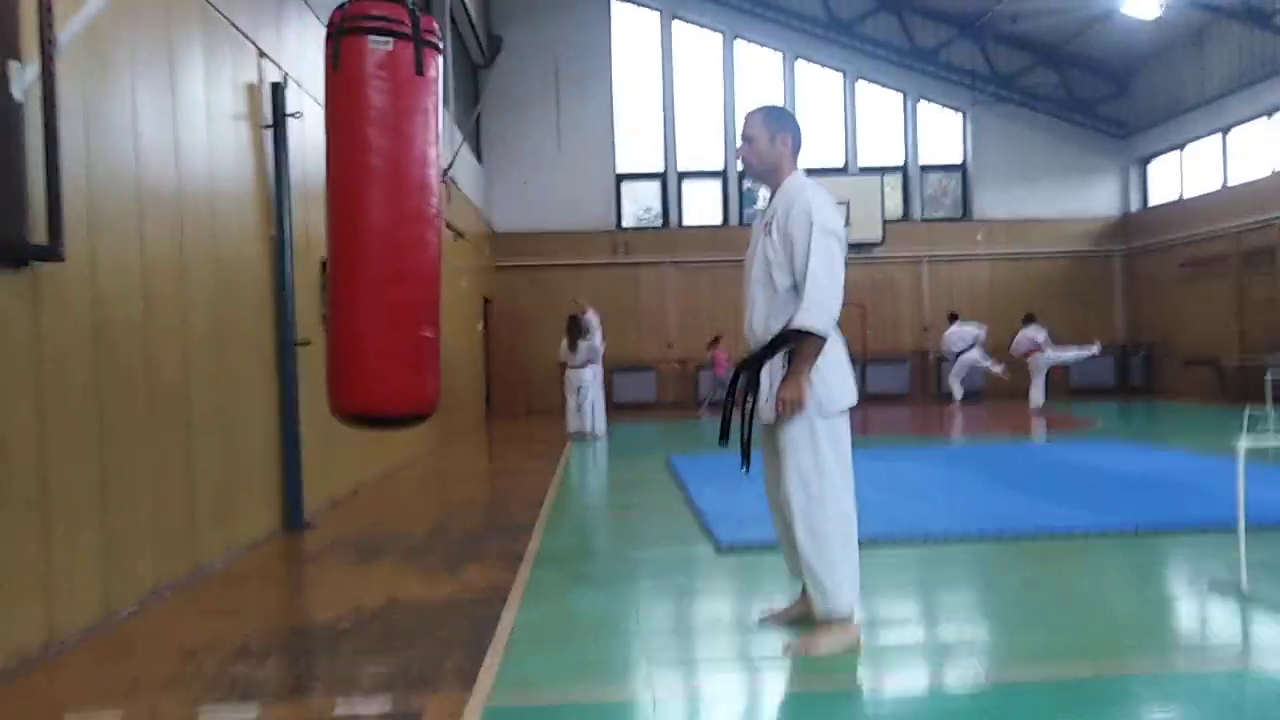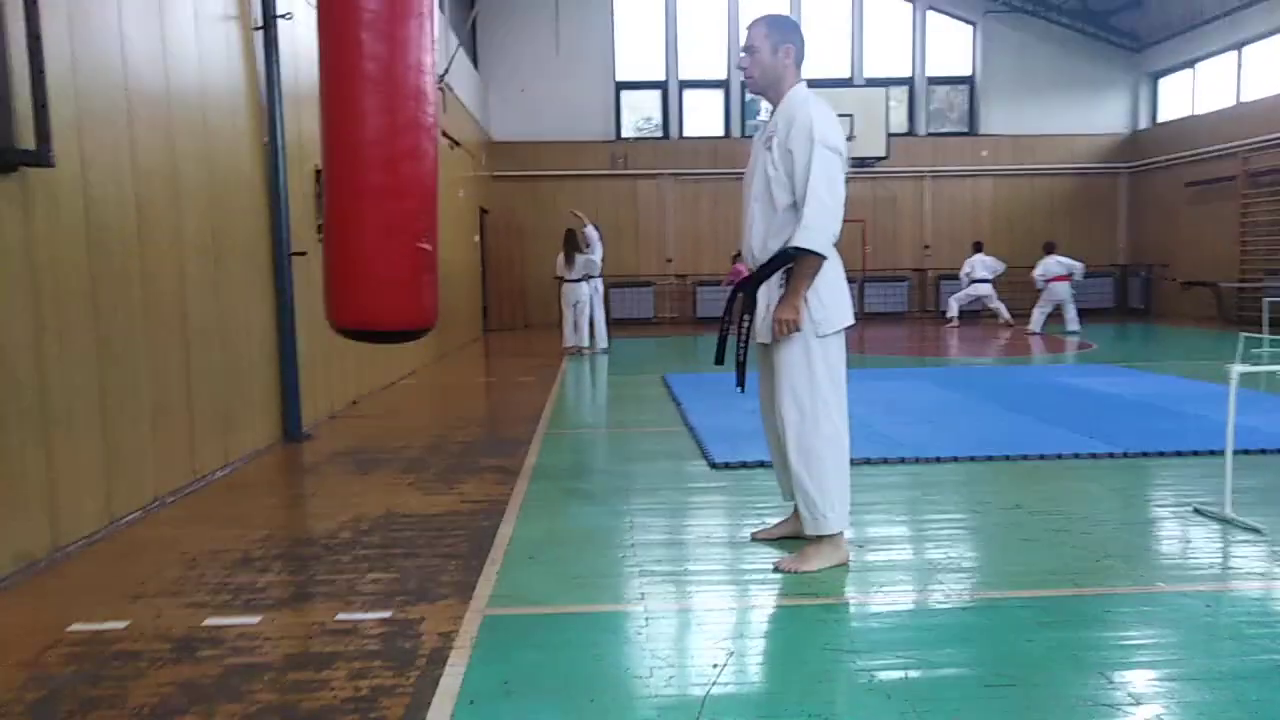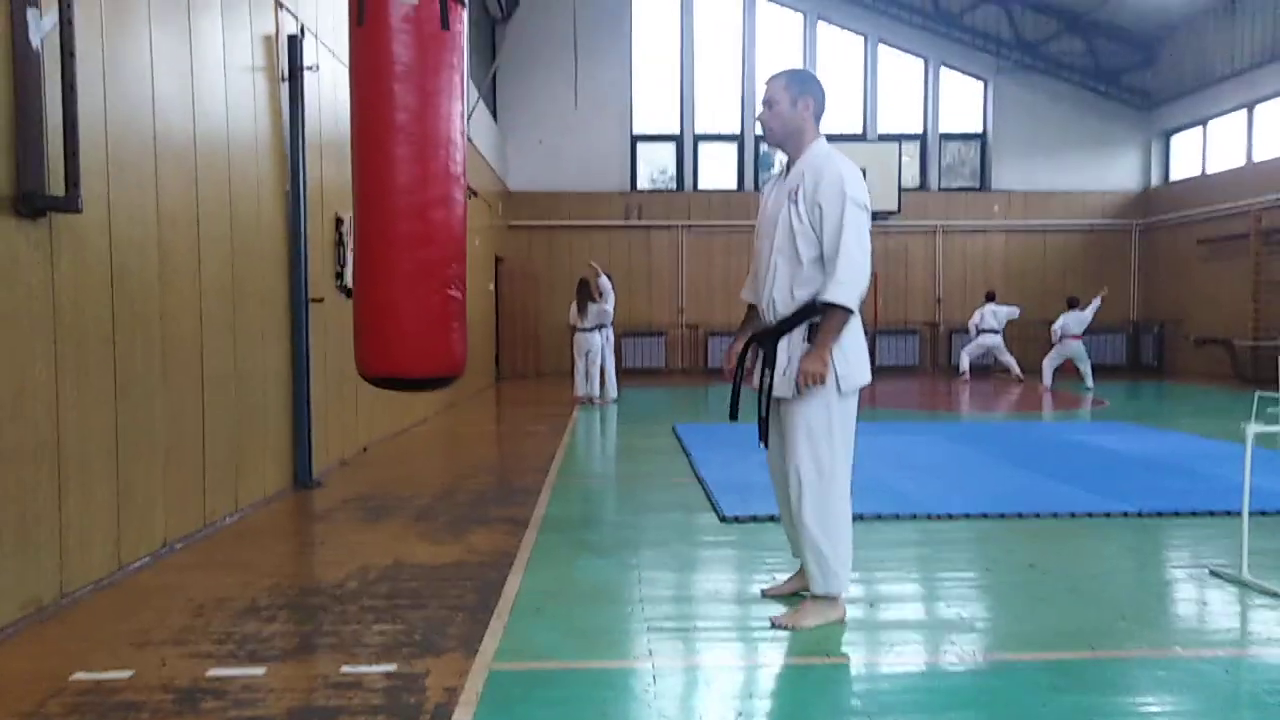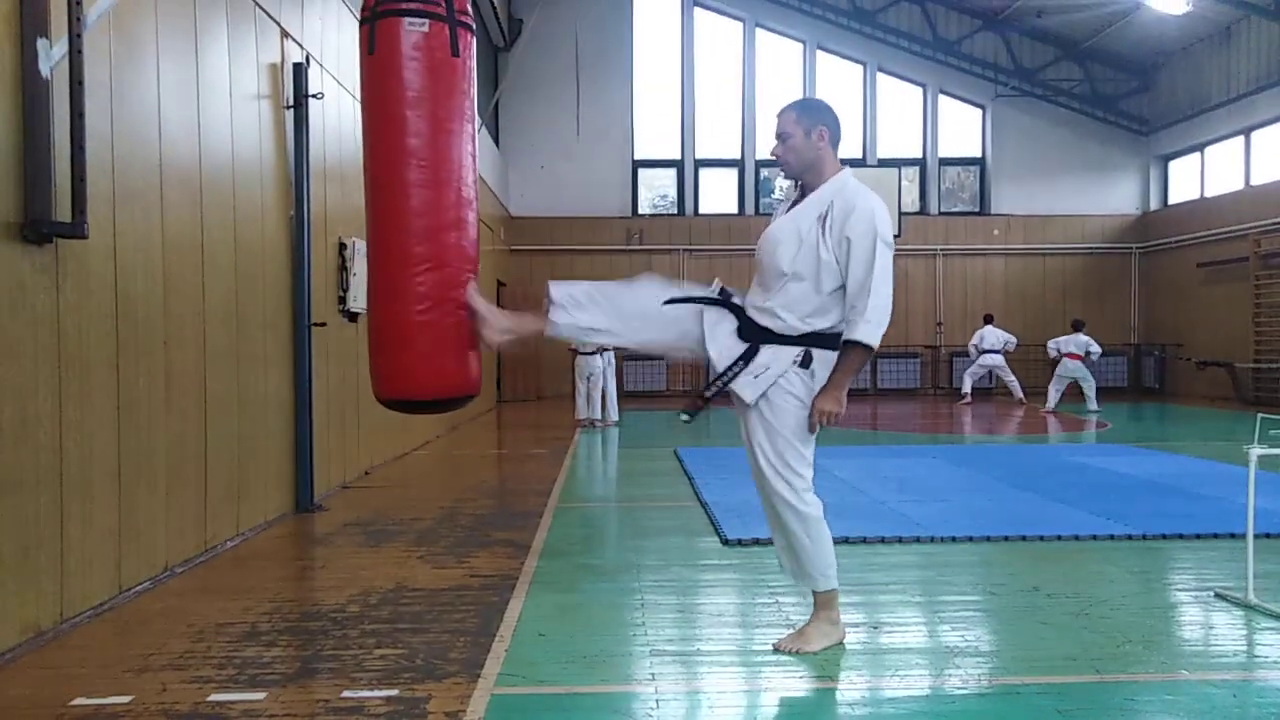
dt=0.4s
person 1, frame 1
left shoulder: (806, 202)
right shoulder: (774, 208)
left elbow: (820, 298)
left wrist: (797, 376)
left hip: (804, 371)
right hip: (778, 371)
left knee: (817, 491)
right knee: (789, 490)
left ankle: (841, 616)
right ankle: (813, 595)
person 1, frame 2
left shoulder: (809, 117)
right shoulder: (775, 124)
left elbow: (820, 218)
left wrist: (794, 296)
left hip: (802, 293)
right hip: (777, 292)
left knee: (809, 413)
right knee: (782, 412)
left ankle: (829, 535)
right ankle: (803, 514)
person 1, frame 3
left shoulder: (834, 174)
right shoulder: (780, 183)
left elbow: (850, 273)
left wrist: (820, 349)
right wrist: (744, 336)
left hip: (817, 344)
right hip: (780, 343)
left knee: (817, 470)
right knee: (783, 465)
left ankle: (828, 596)
right ankle: (810, 569)
person 1, frame 4
left shoulder: (863, 210)
right shoulder: (791, 205)
left elbow: (872, 312)
left wrist: (837, 389)
left hip: (791, 366)
right hip: (739, 334)
left knee: (785, 484)
right knee: (642, 299)
left ankle: (827, 615)
right ankle: (513, 323)
